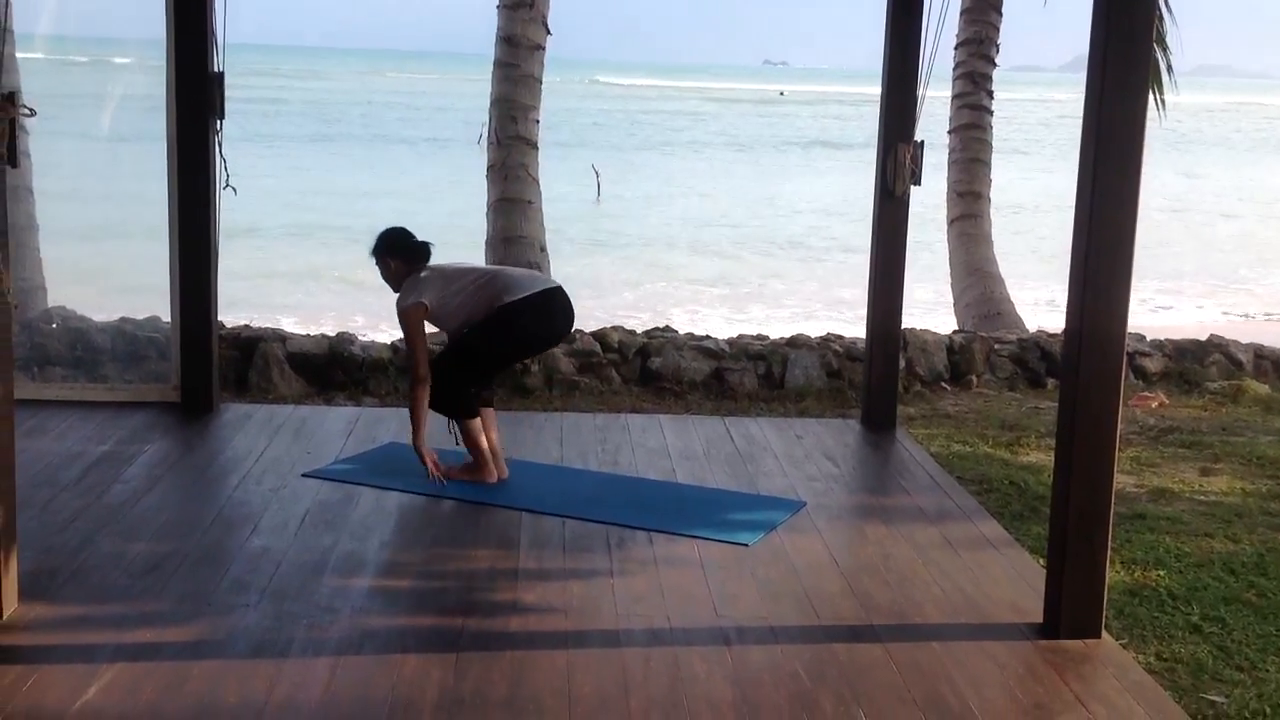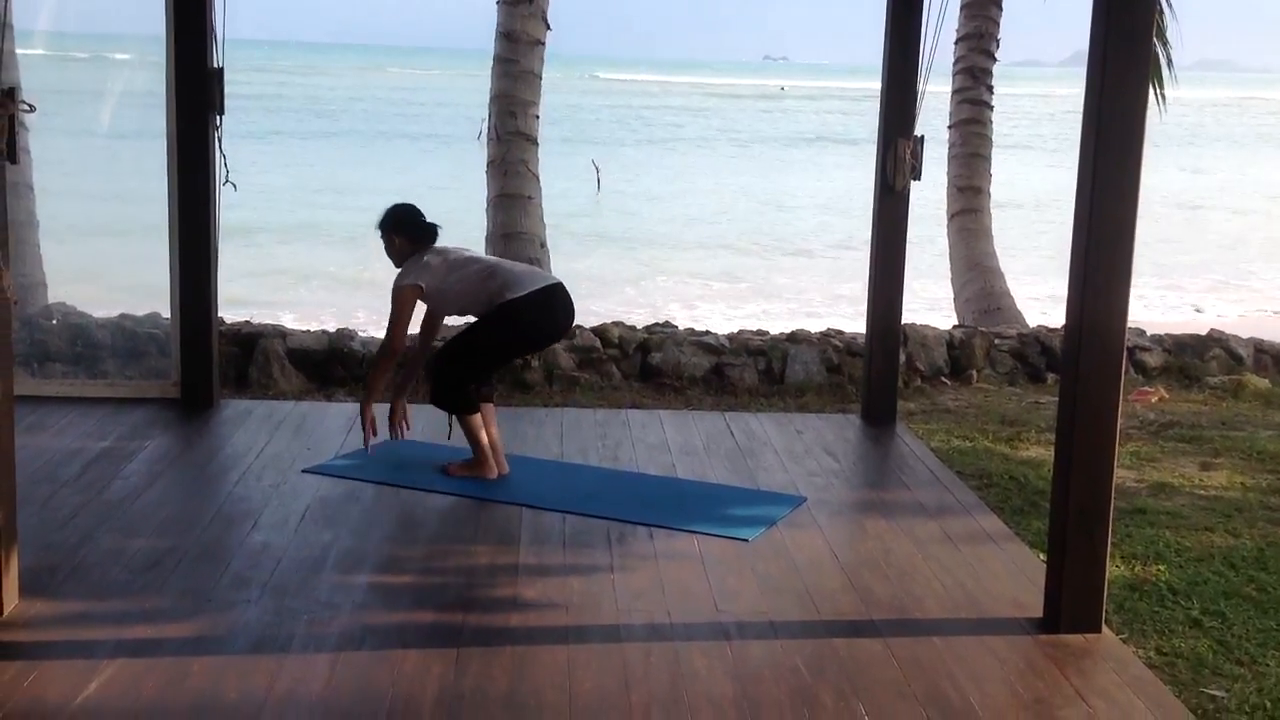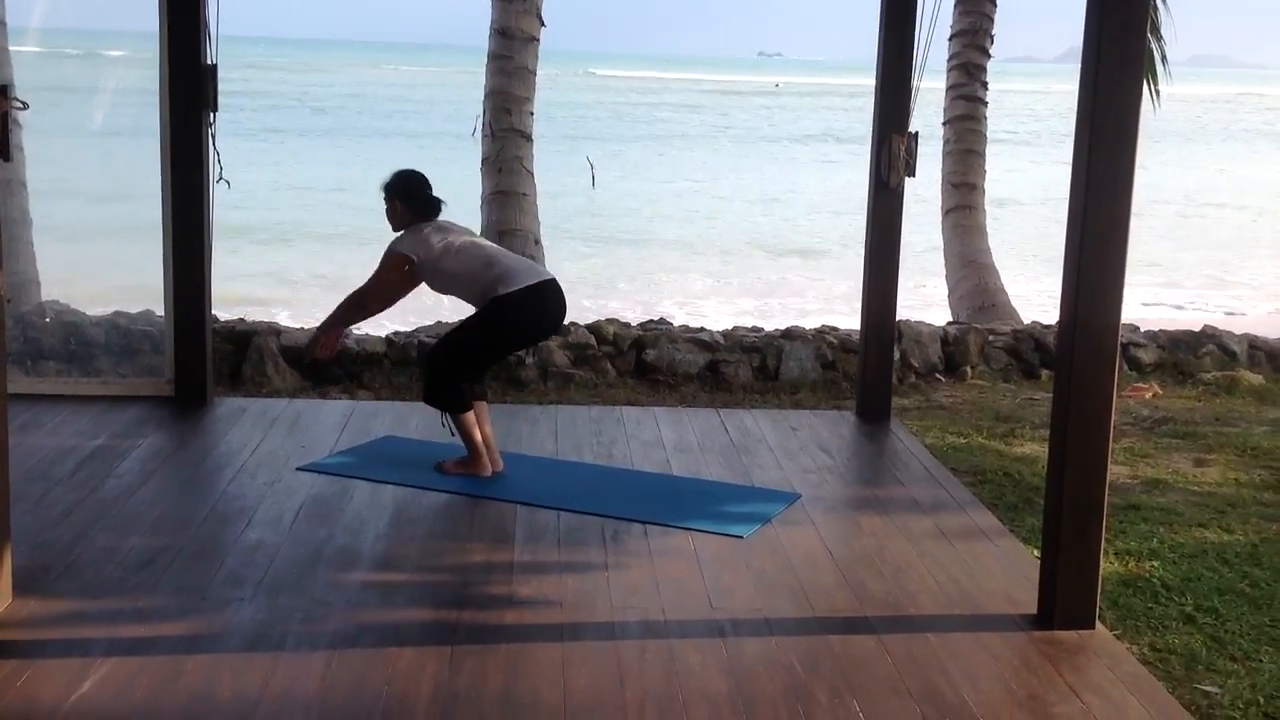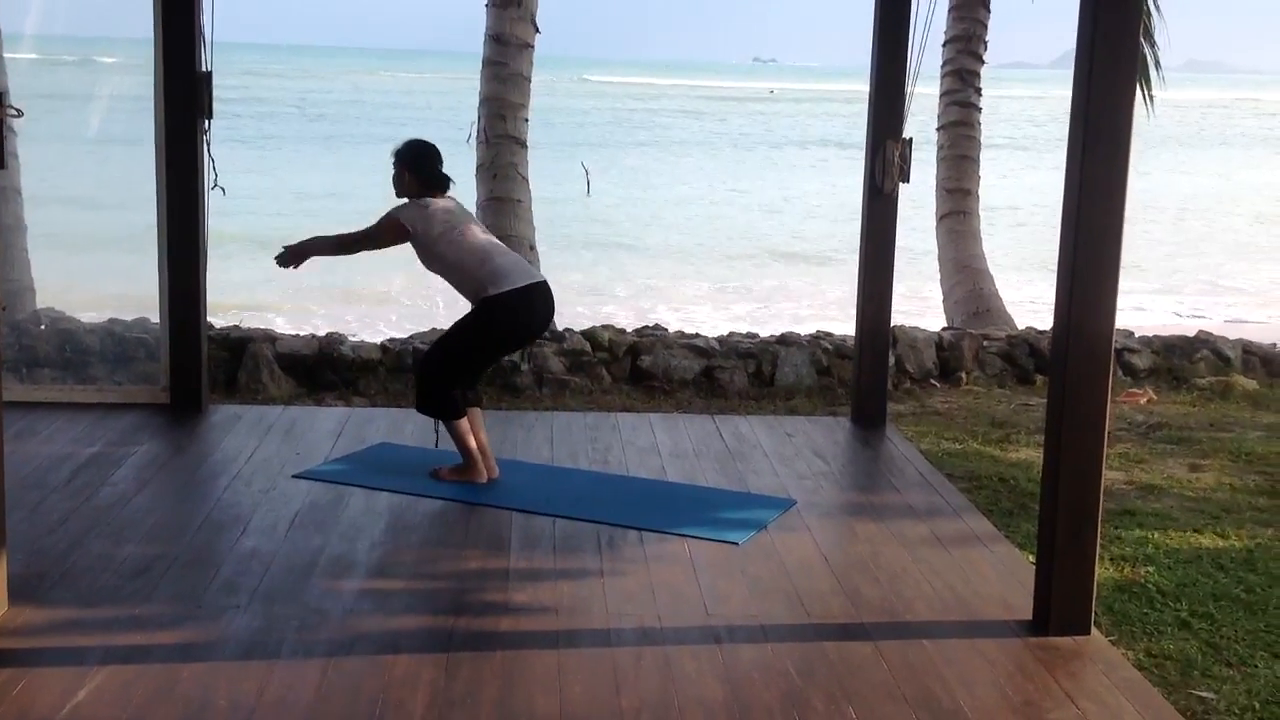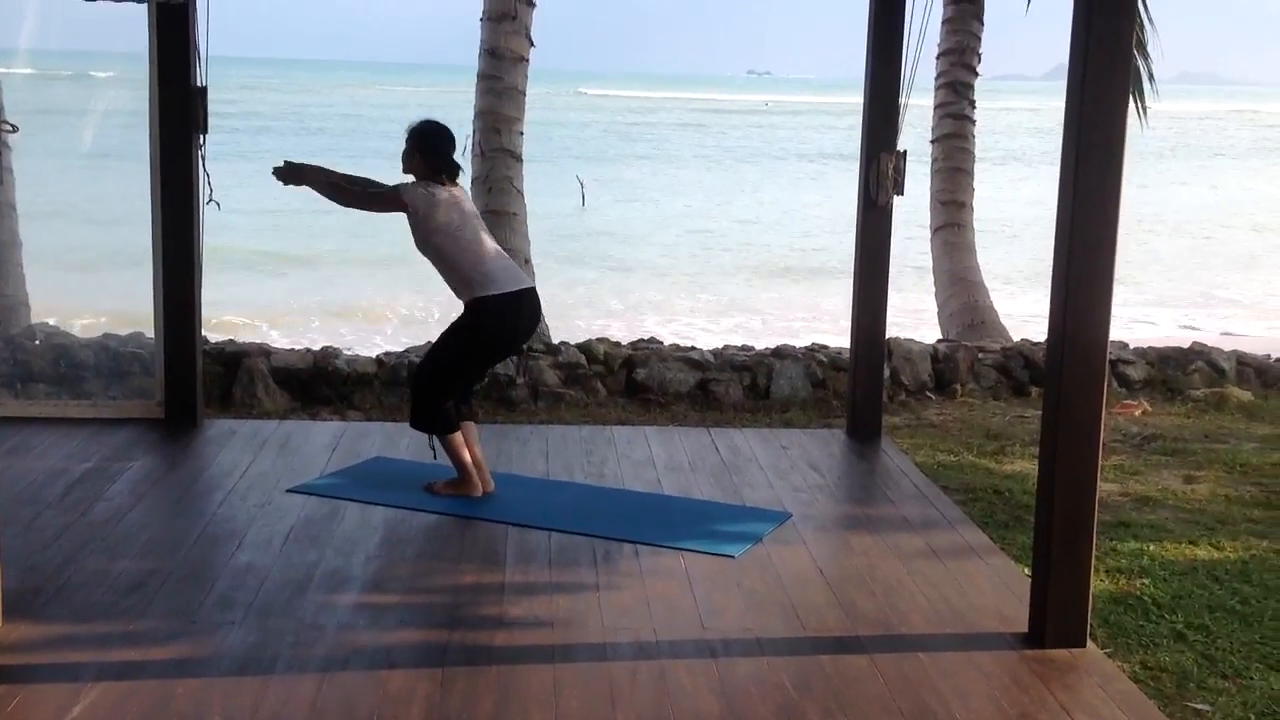
dt=0.2s
person 1, frame 1
left shoulder: (410, 297)
right shoulder: (438, 277)
left elbow: (421, 374)
right elbow: (456, 352)
left wrist: (419, 441)
left hip: (529, 311)
right hip: (557, 305)
left knee: (449, 374)
right knee: (470, 367)
left ankle: (483, 467)
right ankle: (495, 462)
person 1, frame 2
left shoulder: (411, 275)
right shoulder: (443, 261)
left elbow: (393, 347)
right elbow: (425, 342)
left wrist: (366, 405)
right wrist: (399, 397)
left hip: (531, 308)
right hip: (556, 302)
left knee: (448, 368)
right knee: (472, 365)
left ankle: (484, 463)
right ankle: (495, 456)
person 1, frame 3
left shoulder: (411, 241)
right shoulder: (440, 231)
left elbow: (368, 294)
right elbow: (393, 292)
left wrist: (325, 331)
right wrist: (341, 326)
left hip: (521, 304)
right hip: (548, 298)
left knee: (441, 365)
right knee: (464, 362)
left ankle: (478, 460)
right ankle: (490, 454)
person 1, frame 4
left shoulder: (415, 214)
right shoulder: (442, 205)
left elbow: (355, 242)
right elbow: (369, 236)
left wrist: (306, 248)
right wrist: (316, 245)
left hip: (510, 306)
right hip: (537, 298)
left knee: (435, 371)
right knee: (457, 368)
left ankle: (473, 467)
right ankle: (485, 461)
person 1, frame 5
left shoulder: (420, 197)
right shoulder: (450, 190)
left elbow: (353, 197)
right elbow: (372, 189)
left wrist: (305, 176)
right wrist: (314, 172)
left hip: (496, 309)
right hip: (523, 302)
left knee: (429, 385)
right knee: (452, 383)
left ankle: (469, 481)
right ankle: (479, 475)
